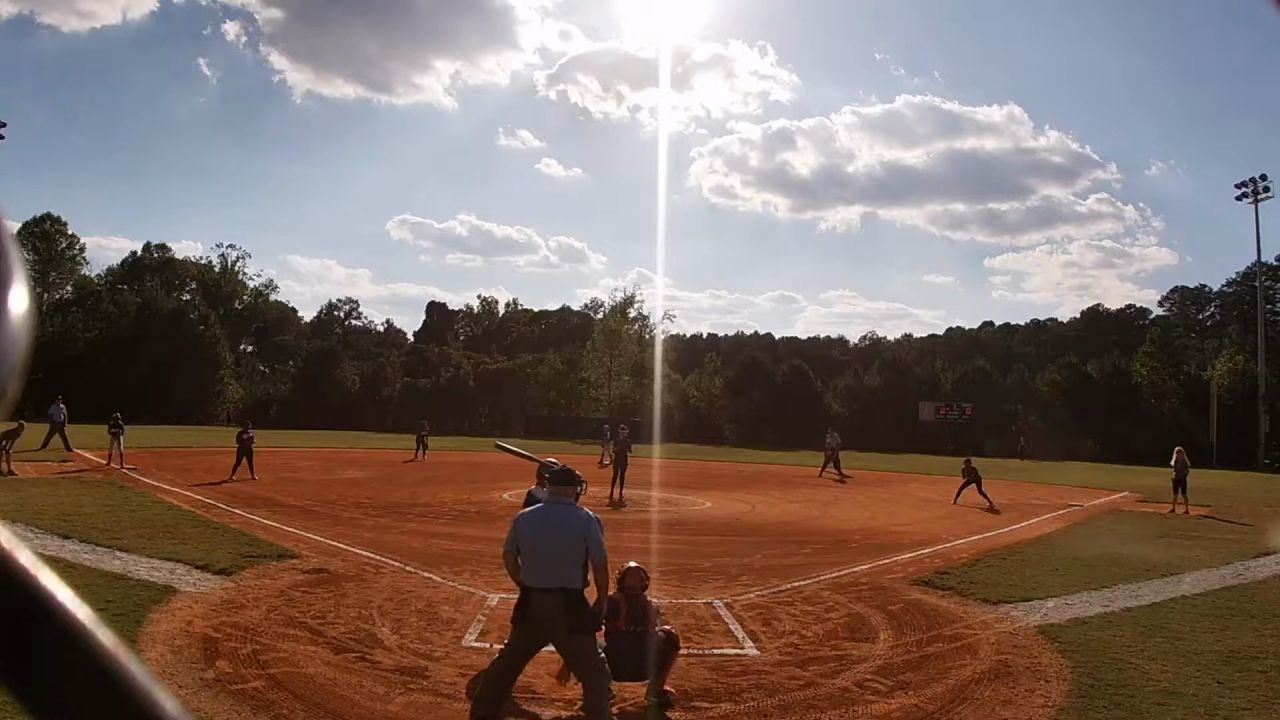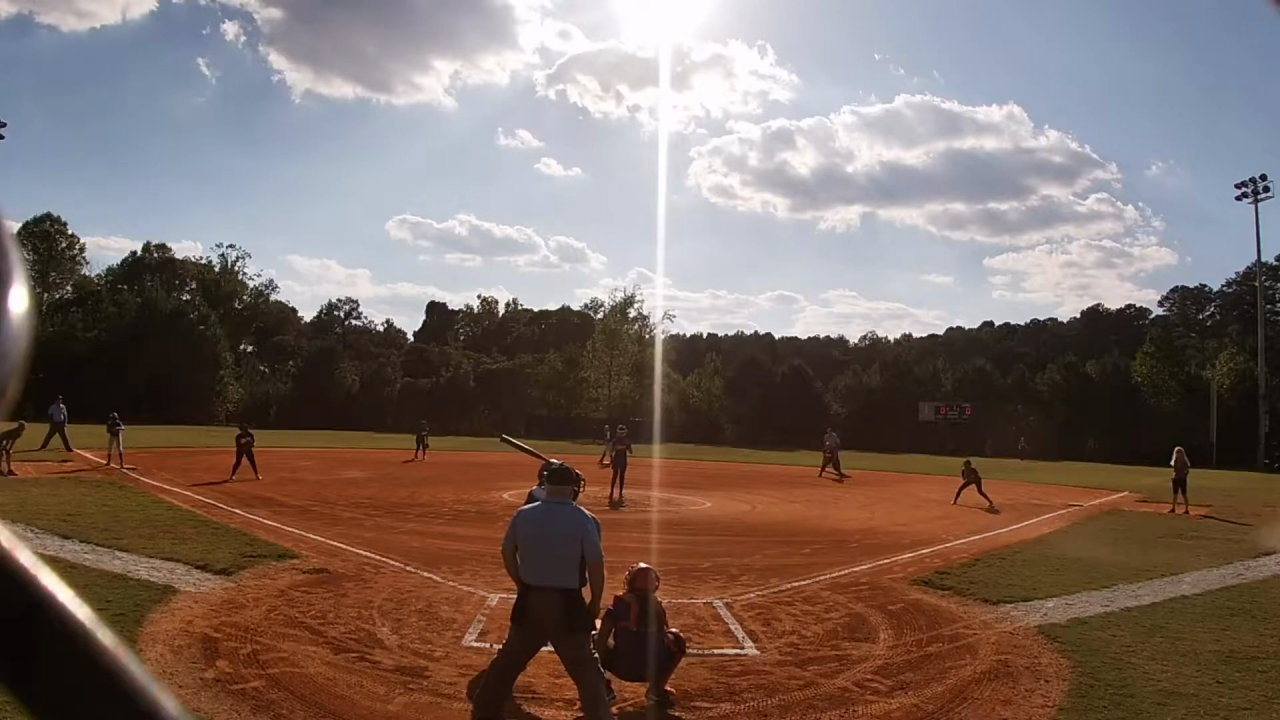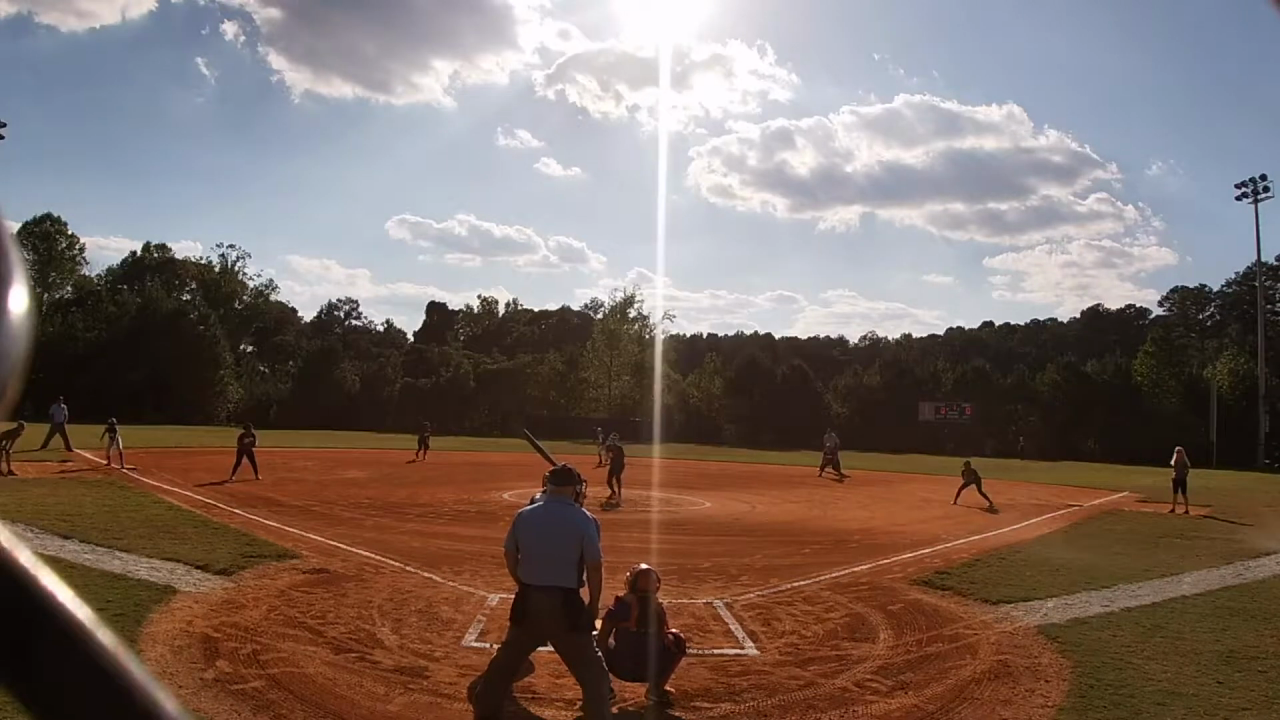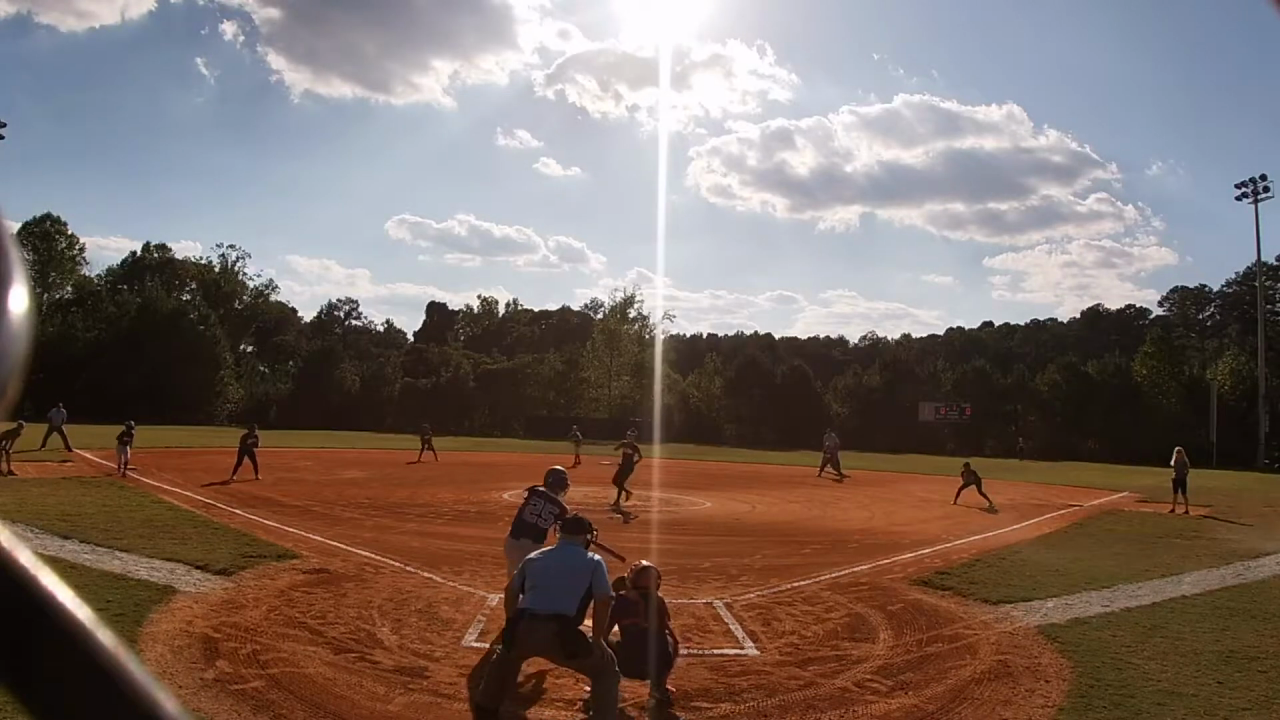
dt=1s
person 1, frame 1
left shoulder: (525, 517)
right shoulder: (586, 520)
left elbow: (509, 558)
right elbow: (600, 565)
right wrist: (601, 600)
left hip: (531, 602)
right hip: (569, 604)
left knee: (510, 659)
right knee: (592, 669)
person 1, frame 2
left shoulder: (523, 515)
right shoulder: (584, 520)
left elbow: (508, 555)
right elbow: (595, 566)
right wrist: (595, 600)
left hip: (529, 601)
right hip: (567, 604)
left knee: (509, 659)
right knee: (586, 669)
person 1, frame 3
left shoulder: (524, 516)
right shoulder: (584, 520)
left elbow: (510, 556)
right elbow: (594, 566)
right wrist: (593, 603)
left hip: (528, 601)
right hip: (565, 603)
left knee: (508, 658)
right knee: (591, 667)
person 1, frame 4
left shoulder: (534, 557)
right shoulder: (593, 561)
left elbow: (511, 592)
right elbow: (603, 602)
right wrist: (597, 639)
left hip: (523, 630)
right hip: (560, 633)
left knee: (504, 656)
right knee: (605, 668)
